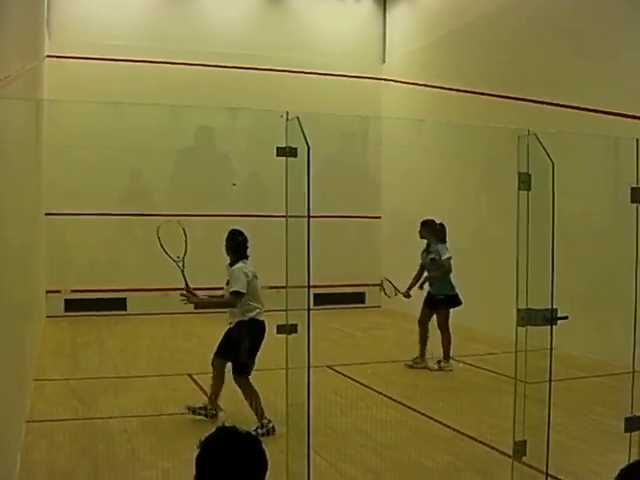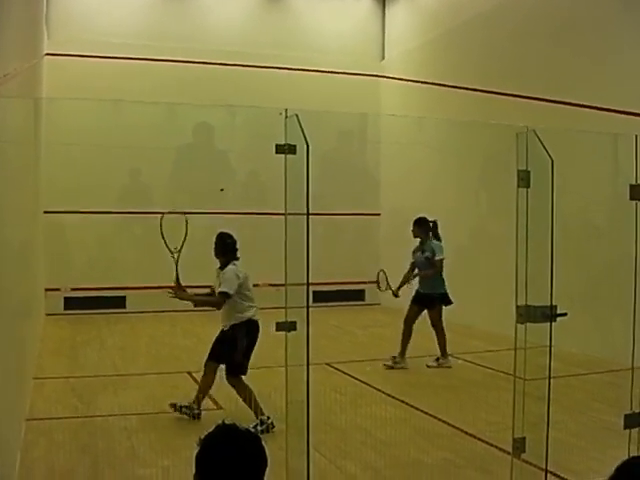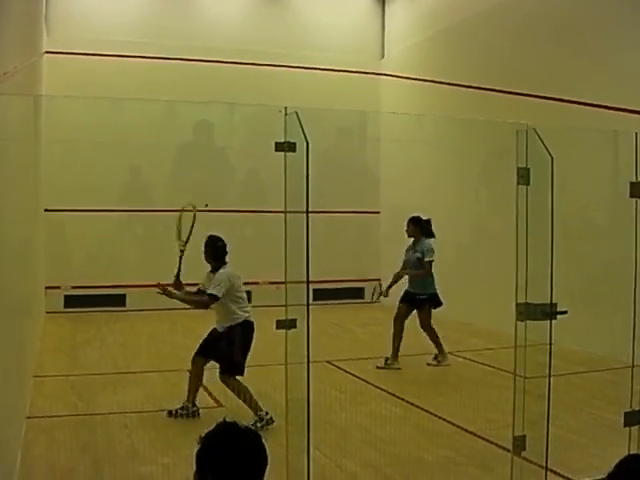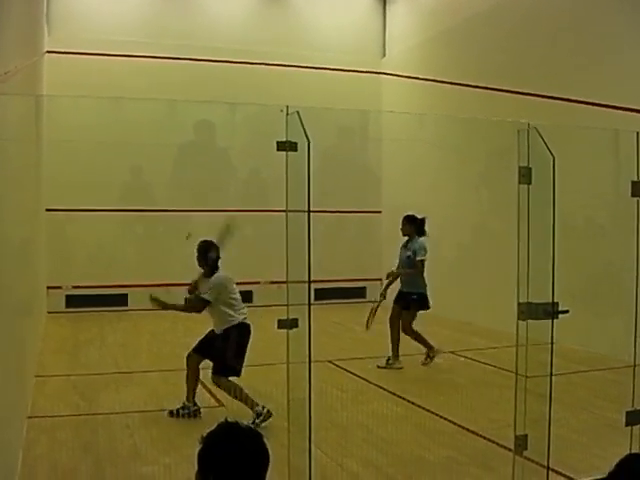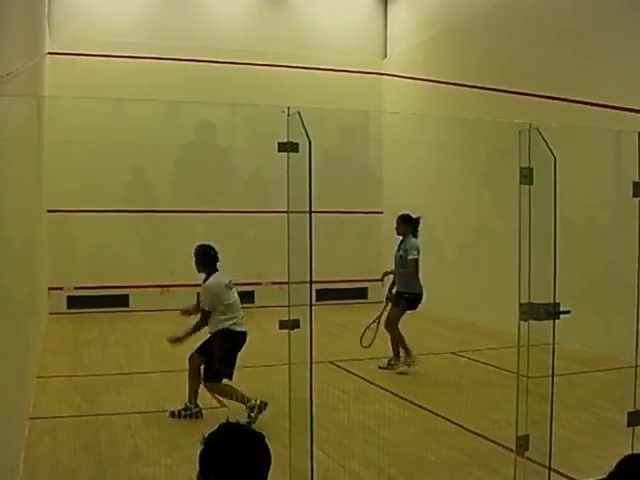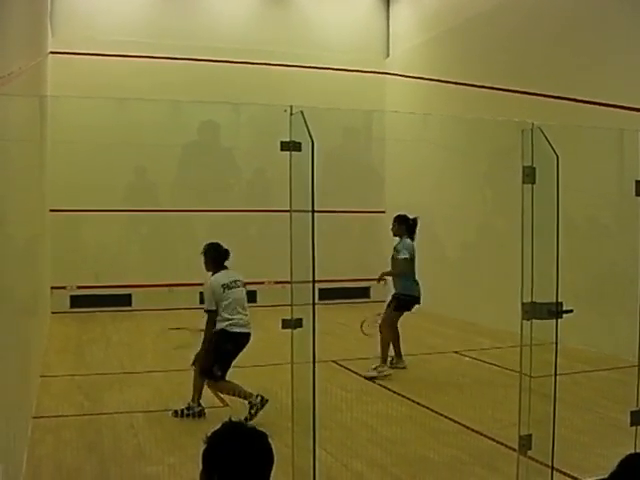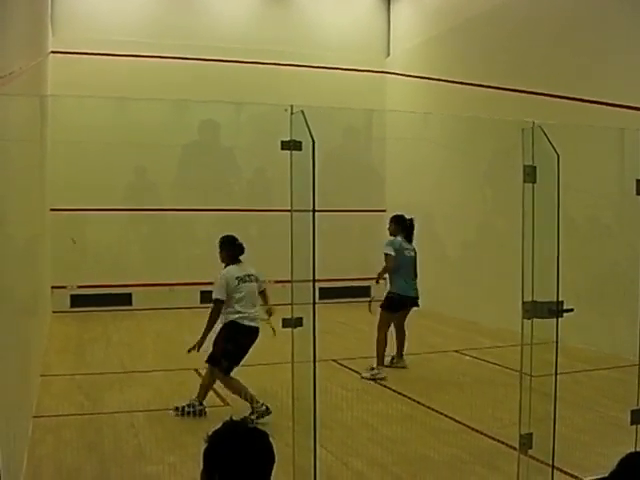
dt=0.1s
person 1, frame 1
left shoulder: (239, 270)
right shoulder: (237, 268)
left elbow: (233, 302)
right elbow: (232, 299)
left wrist: (200, 303)
right wrist: (200, 299)
left hip: (250, 326)
right hip: (240, 324)
left knee: (240, 375)
right knee: (218, 362)
left ankle: (265, 424)
right ankle: (211, 407)
person 1, frame 2
left shoulder: (232, 272)
right shoulder: (223, 272)
left elbow: (219, 302)
right elbow: (212, 297)
left wrist: (186, 298)
right wrist: (188, 294)
left hip: (245, 327)
right hip: (231, 326)
left knee: (233, 377)
right knee: (210, 365)
left ankle: (264, 420)
right ankle: (194, 407)
person 1, frame 3
left shoulder: (224, 275)
right shoulder: (212, 275)
left elbow: (206, 302)
right elbow: (198, 295)
left wrist: (175, 295)
right wrist: (181, 291)
left hip: (239, 327)
right hip: (224, 327)
left knee: (227, 376)
right knee: (197, 361)
left ankle: (262, 415)
right ankle: (190, 406)
person 1, frame 4
left shoulder: (219, 279)
right shoulder: (206, 276)
left elbow: (198, 308)
right elbow: (192, 302)
left wrist: (167, 306)
right wrist: (193, 291)
left hip: (236, 329)
right hip: (222, 329)
left knee: (219, 378)
right knee: (192, 359)
left ankle: (259, 411)
right ankle: (190, 405)
person 1, frame 5
left shoulder: (210, 285)
right shoulder: (217, 279)
left elbow: (204, 320)
left wrist: (184, 336)
right wrist: (196, 309)
left hip: (230, 334)
right hip: (223, 332)
left knee: (211, 383)
right knee: (194, 360)
left ankle: (252, 404)
right ankle: (192, 407)
person 1, frame 6
left shoulder: (212, 283)
right shoulder: (236, 278)
left elbow: (212, 319)
left wrist: (204, 348)
left hip: (228, 334)
right hip: (243, 332)
left knee: (212, 381)
right knee: (200, 364)
left ankle: (254, 399)
right ankle: (195, 406)
person 1, frame 7
left shoulder: (226, 274)
right shoulder: (252, 271)
left elbow: (217, 309)
right elbow: (262, 292)
left wrist: (202, 338)
right wrist: (267, 307)
left hip: (236, 327)
right hip: (252, 328)
left knee: (221, 372)
right knee: (215, 364)
left ankle: (257, 406)
right ankle: (197, 404)
person 2, frame 1
left shoulder: (440, 247)
right shoulder: (426, 250)
left elbow: (447, 269)
right elbow: (420, 272)
left wrist: (428, 277)
right wrist: (409, 288)
left hip: (444, 293)
right hip: (433, 292)
left knee: (443, 326)
right knee: (422, 323)
left ankle: (446, 361)
right ankle: (421, 359)
person 2, frame 2
left shoulder: (435, 245)
right shoulder: (417, 249)
left elbow: (438, 270)
right elbow: (410, 271)
left wrist: (418, 274)
right wrist: (398, 288)
left hip: (436, 292)
right hip: (422, 291)
left knee: (436, 325)
right knee: (408, 321)
left ankle: (444, 358)
right ankle: (401, 358)
person 2, frame 3
left shoulder: (427, 246)
right shoulder: (410, 248)
left elbow: (427, 272)
right elbow: (402, 270)
left wrist: (406, 273)
right wrist: (389, 287)
left hip: (426, 293)
right hip: (412, 291)
left knee: (425, 325)
right knee: (397, 321)
left ankle: (442, 355)
right ankle: (394, 359)
person 2, frame 4
left shoulder: (419, 245)
right shoulder: (405, 245)
left elbow: (418, 272)
right elbow: (400, 270)
left wrist: (396, 273)
right wrist: (386, 287)
left hip: (415, 292)
right hip: (404, 291)
left knee: (407, 328)
right knee: (393, 323)
left ankle: (431, 349)
right ankle: (395, 359)
person 2, frame 5
left shoulder: (411, 245)
right shoulder: (402, 244)
left elbow: (412, 271)
left wrist: (391, 271)
right wrist: (390, 289)
left hip: (410, 292)
right hip: (402, 291)
left knee: (391, 324)
right knee: (390, 323)
left ankle: (408, 355)
right ankle: (396, 359)
person 2, frame 6
left shoulder: (402, 245)
right shoulder: (409, 245)
left elbow: (401, 271)
left wrist: (385, 274)
left hip: (405, 293)
right hip: (412, 293)
left knee: (384, 326)
right knee: (391, 324)
left ankle: (383, 366)
right ankle: (398, 359)
person 2, frame 7
left shoulder: (392, 243)
right shoulder: (411, 247)
left elbow: (389, 266)
left wrist: (380, 274)
left hip: (399, 293)
right hip: (411, 293)
left knee: (382, 329)
right knee: (399, 324)
left ankle: (379, 369)
right ankle: (399, 359)
